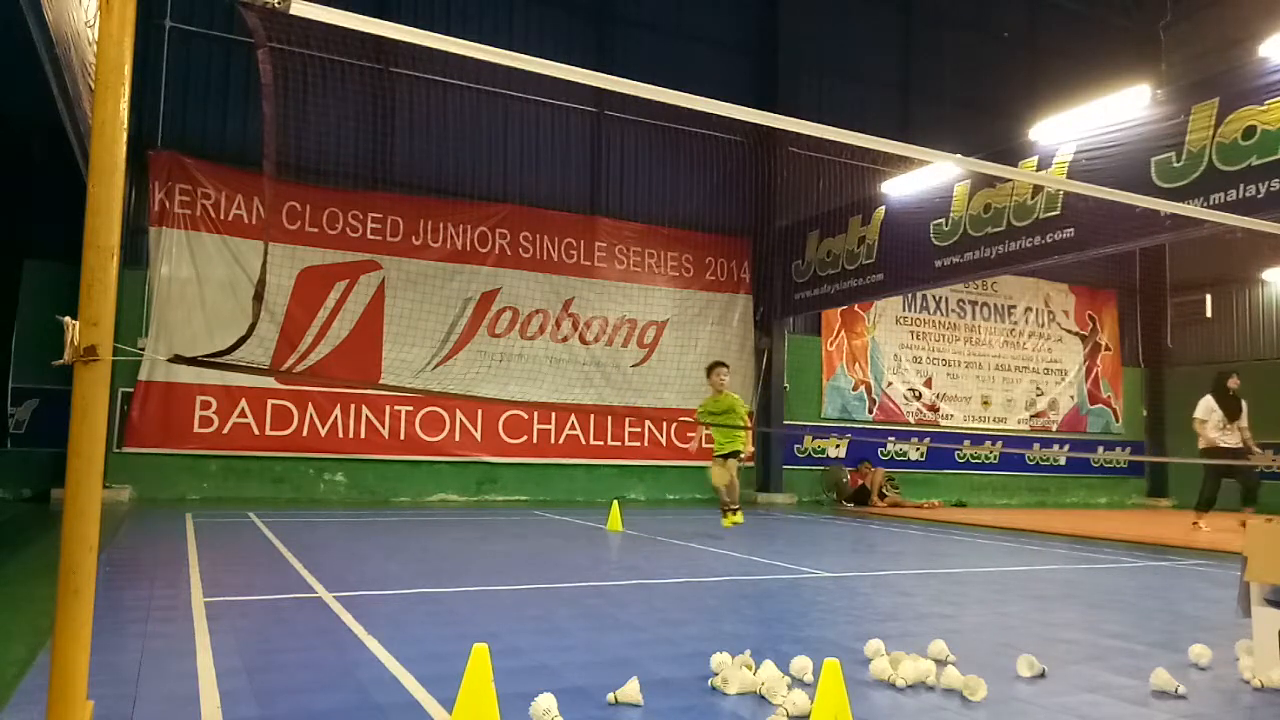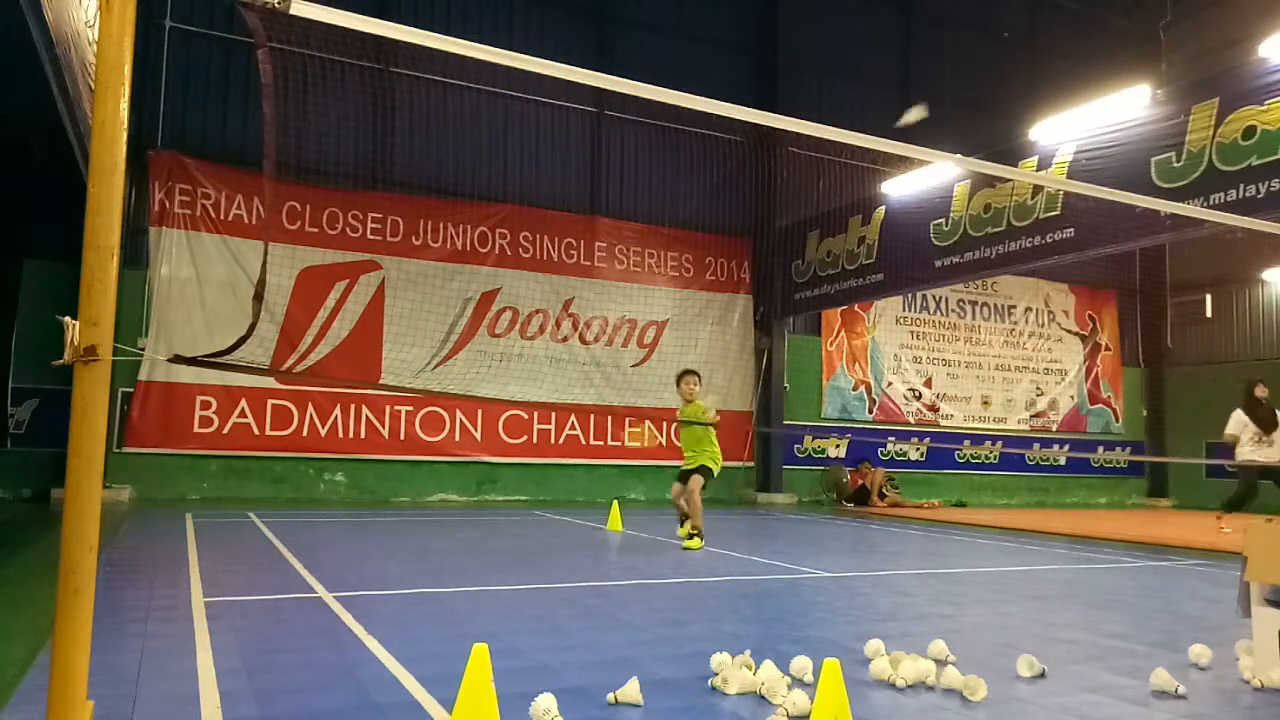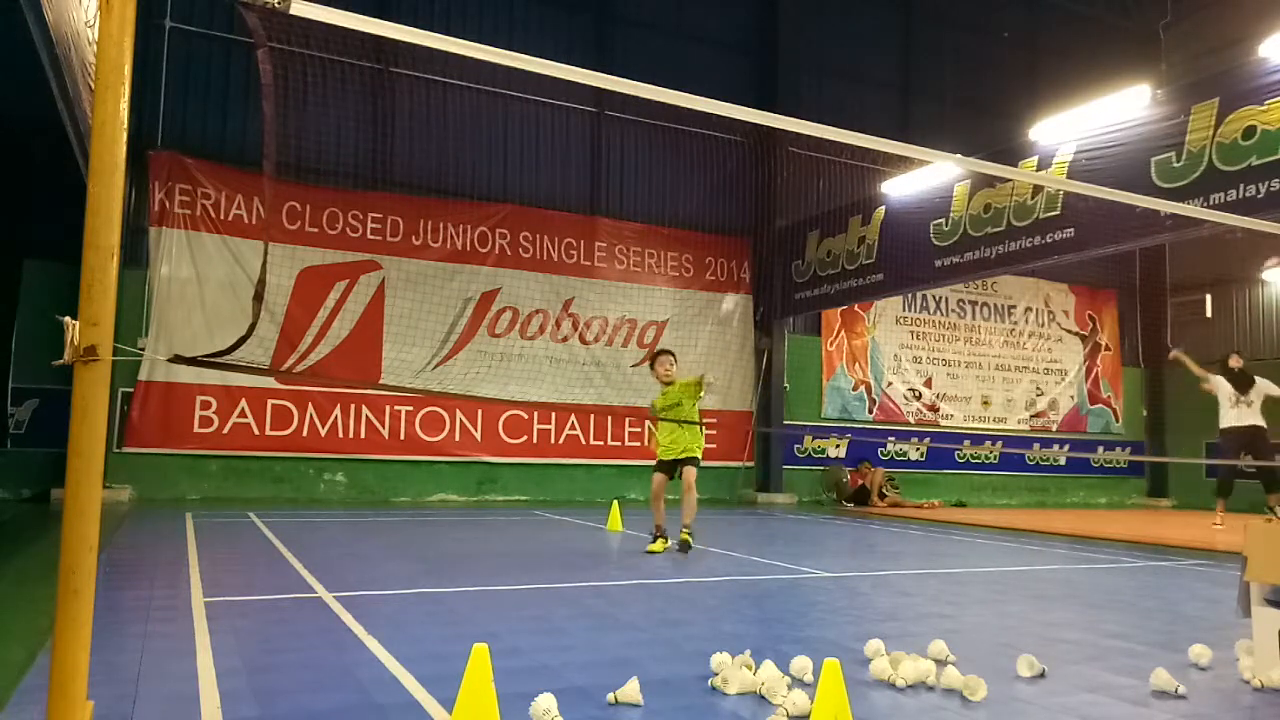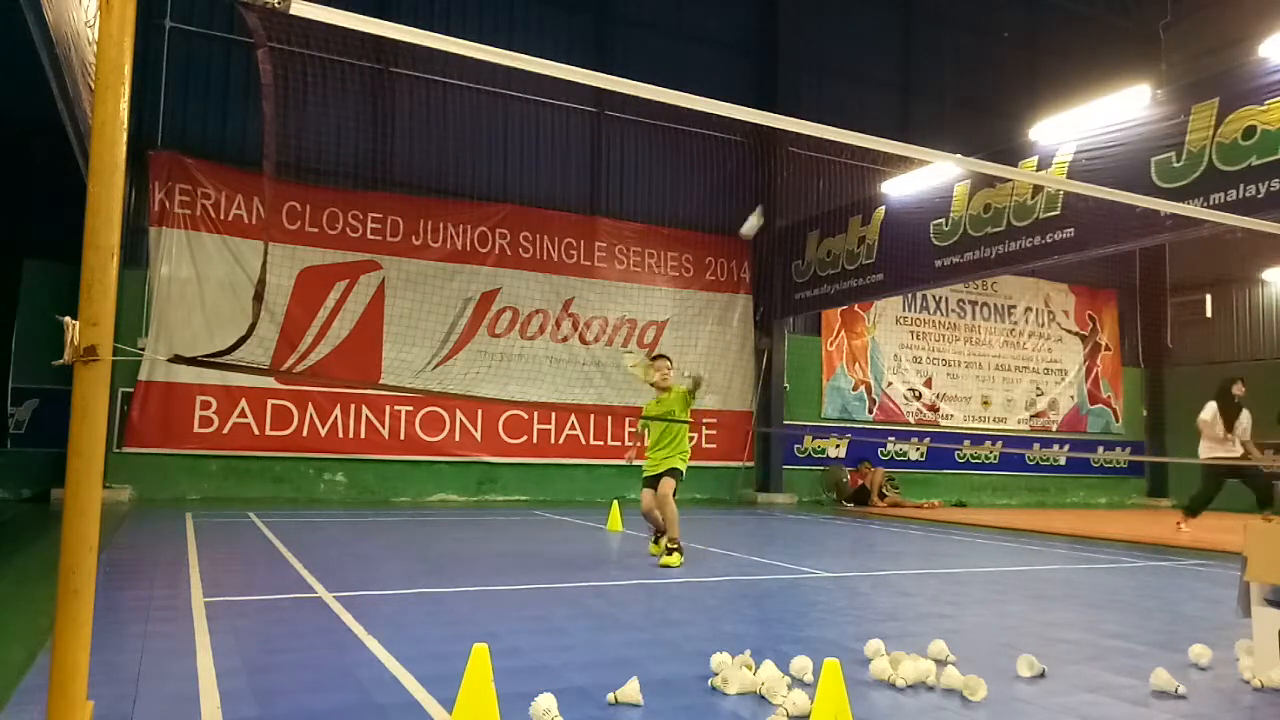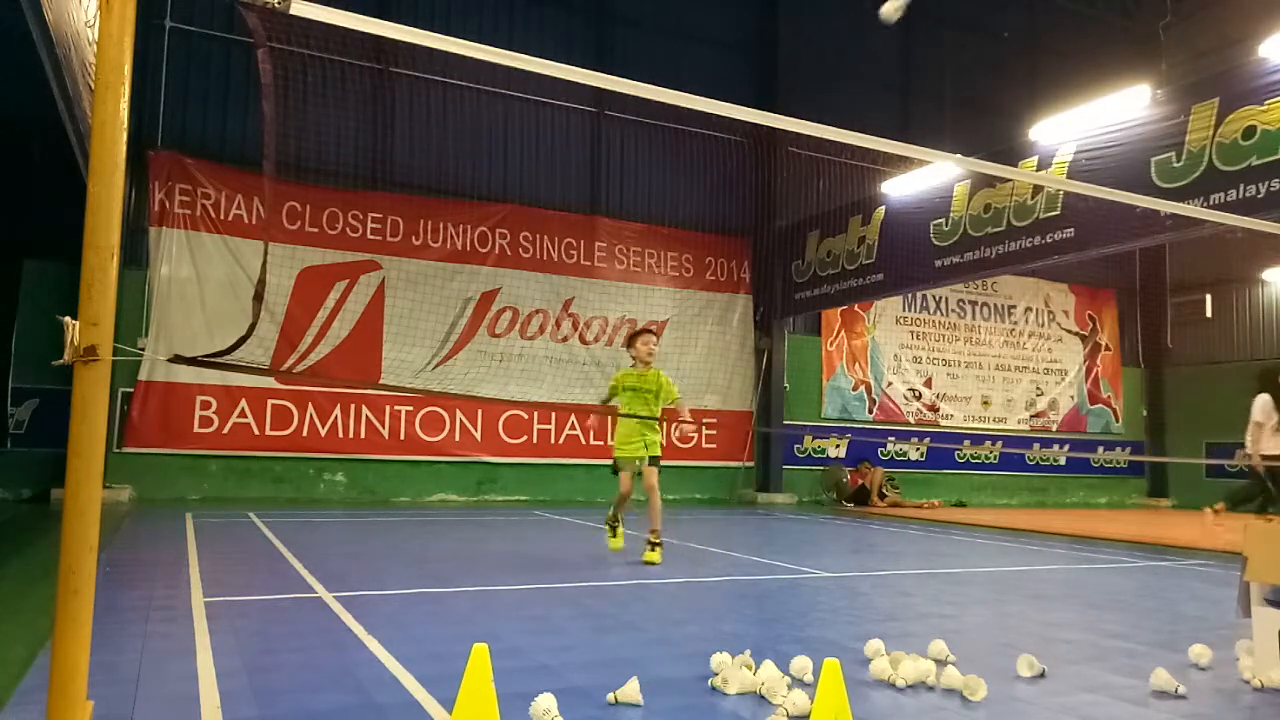
dt=0.3s
person 1, frame 1
left shoulder: (734, 399)
right shoulder: (706, 403)
left elbow: (746, 422)
right elbow: (703, 423)
left wrist: (748, 444)
right wrist: (696, 441)
left hip: (736, 443)
right hip: (720, 446)
left knee: (730, 472)
right knee: (716, 479)
left ankle: (735, 508)
right ankle: (726, 508)
person 1, frame 2
left shoulder: (700, 407)
right shoulder: (682, 413)
left elbow: (711, 416)
left wrist: (710, 416)
left hip: (708, 459)
right hip: (691, 460)
left knee: (692, 489)
right knee: (676, 495)
left ankle: (697, 533)
right ankle: (688, 517)
person 1, frame 3
left shoulder: (686, 386)
right shoulder: (657, 402)
left elbow: (704, 380)
left wrist: (706, 381)
right wrist: (655, 440)
left hip: (690, 447)
right hip: (666, 450)
left knee: (688, 481)
right knee: (656, 490)
left ankle: (686, 532)
right ankle: (660, 535)
person 1, frame 4
left shoulder: (681, 395)
right shoulder: (649, 407)
left elbow: (695, 387)
left wrist: (695, 382)
right wrist: (633, 450)
left hip: (674, 458)
right hip: (652, 461)
left knee: (664, 494)
right knee: (647, 507)
left ankle: (674, 546)
right ankle: (661, 532)
person 1, frame 5
left shoulder: (661, 378)
right shoulder: (621, 377)
left elbow: (678, 403)
right elbow: (607, 398)
left wrist: (686, 421)
right wrist: (596, 416)
left hip: (649, 441)
right hip: (624, 443)
left knee: (651, 485)
right knee: (625, 490)
left ankle: (655, 541)
right ankle: (614, 520)
person 2, frame 1
left shoulder: (1240, 403)
right shoulder: (1209, 400)
left elbow: (1243, 428)
right elbow: (1197, 424)
left wrist: (1252, 446)
right wrist: (1207, 438)
left hip: (1235, 448)
right hip: (1213, 448)
left knee: (1252, 481)
right knee: (1212, 484)
right ankle: (1198, 519)
person 2, frame 2
right shoulder: (1240, 414)
right elbow: (1228, 437)
right wrist: (1245, 442)
right hip: (1250, 460)
right knee: (1247, 490)
right ankle: (1222, 516)
person 2, frame 3
left shoulder: (1258, 382)
right shoulder: (1220, 381)
right elbow: (1201, 374)
right wrist: (1181, 356)
left hip: (1256, 429)
right hip: (1231, 430)
right knee: (1228, 470)
right ankle: (1219, 512)
person 2, frame 4
left shoulder: (1244, 414)
right shoulder: (1213, 406)
left elbow: (1246, 441)
right elbow: (1201, 423)
left wrist: (1259, 458)
right wrist: (1215, 436)
left hip: (1236, 456)
right hip: (1214, 457)
left knee: (1264, 483)
right knee: (1207, 492)
left ankle: (1267, 518)
right ankle: (1184, 520)
person 2, frame 5
right shoulder: (1264, 399)
right elbow: (1255, 427)
right wrist: (1255, 454)
right hip: (1263, 453)
right knee: (1259, 487)
right ankle: (1218, 508)
